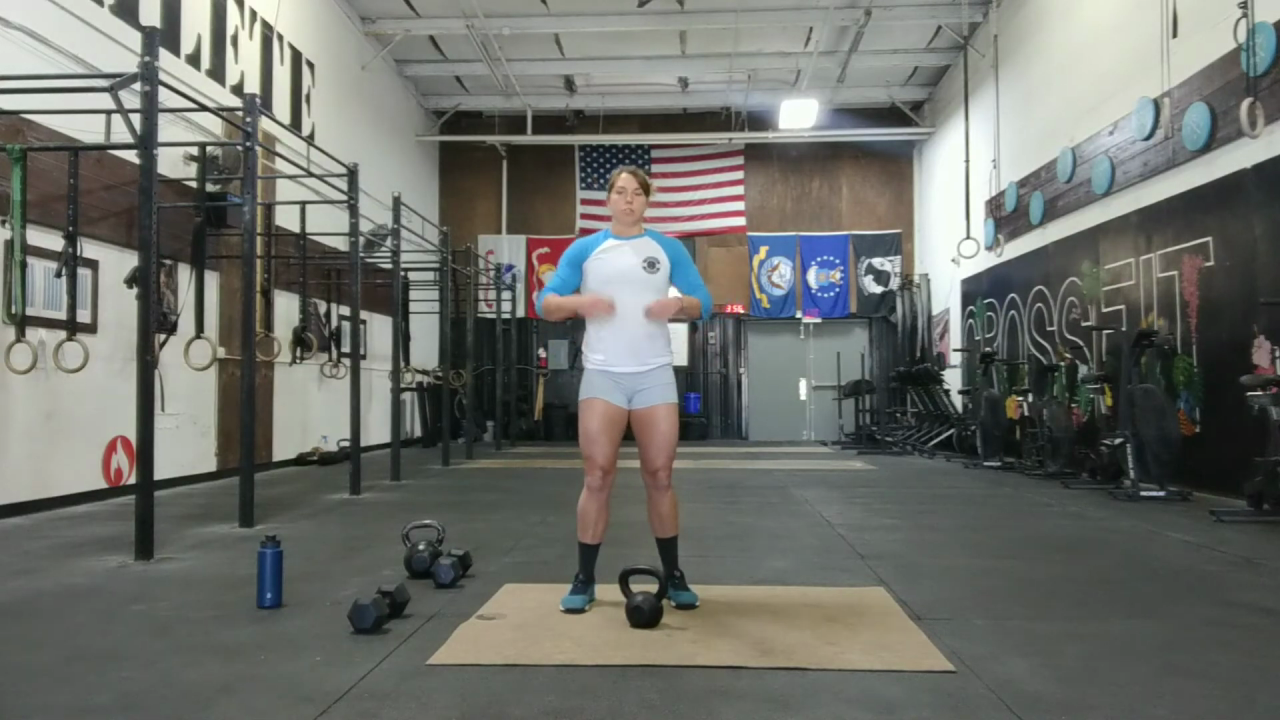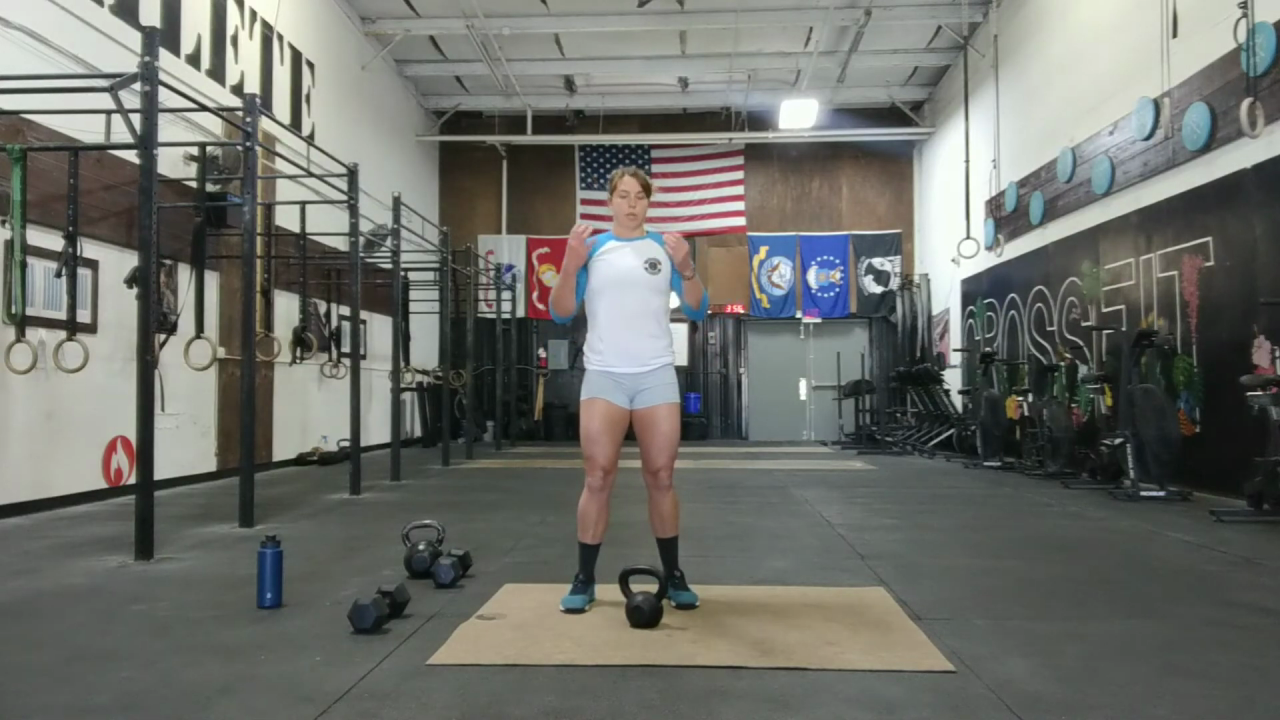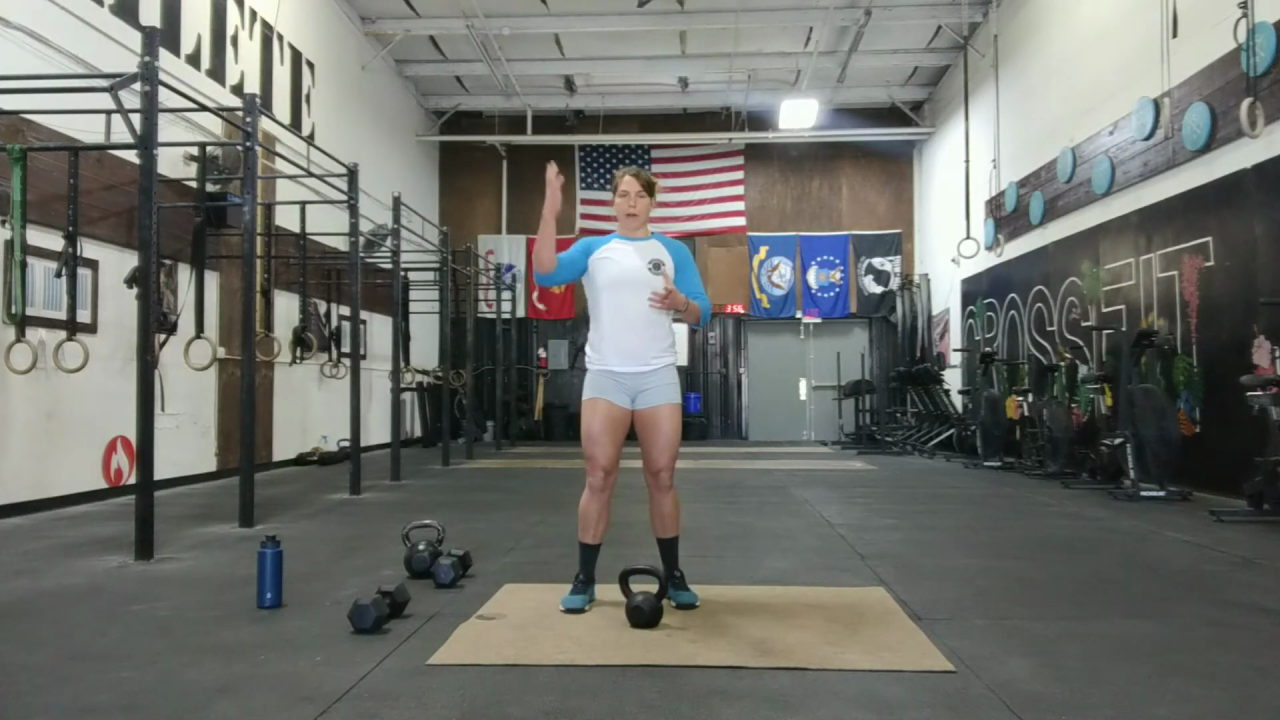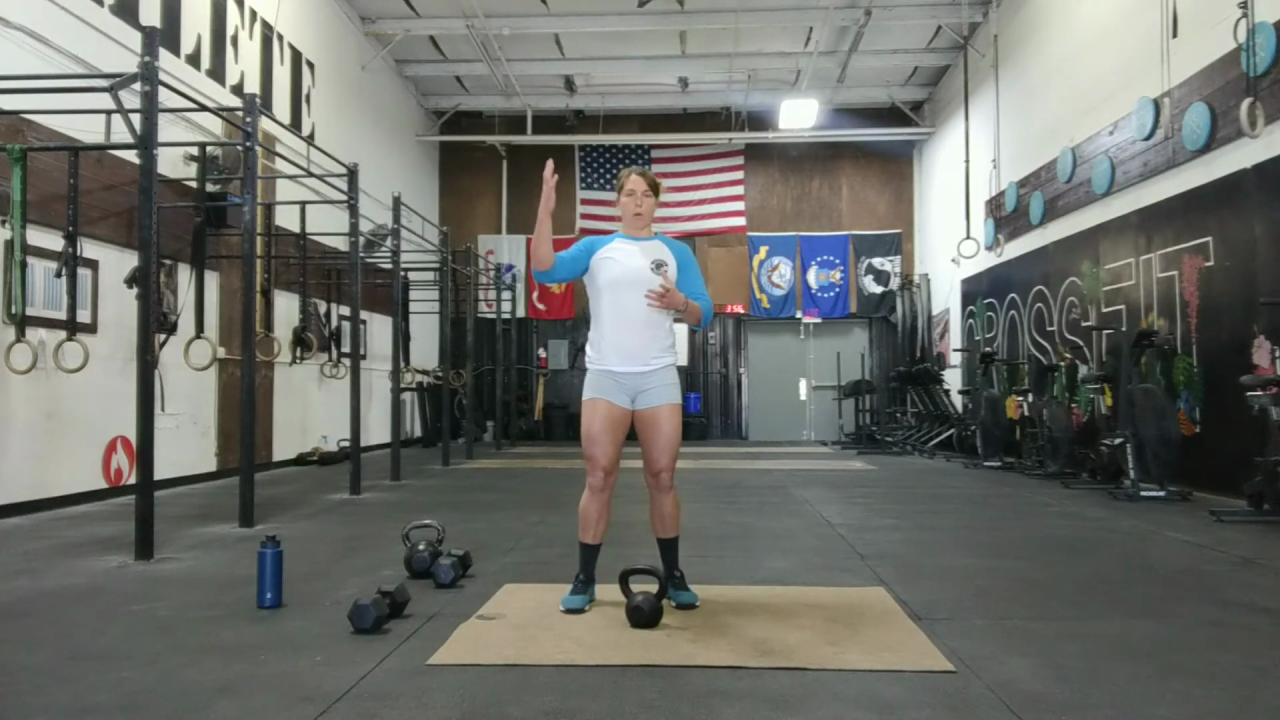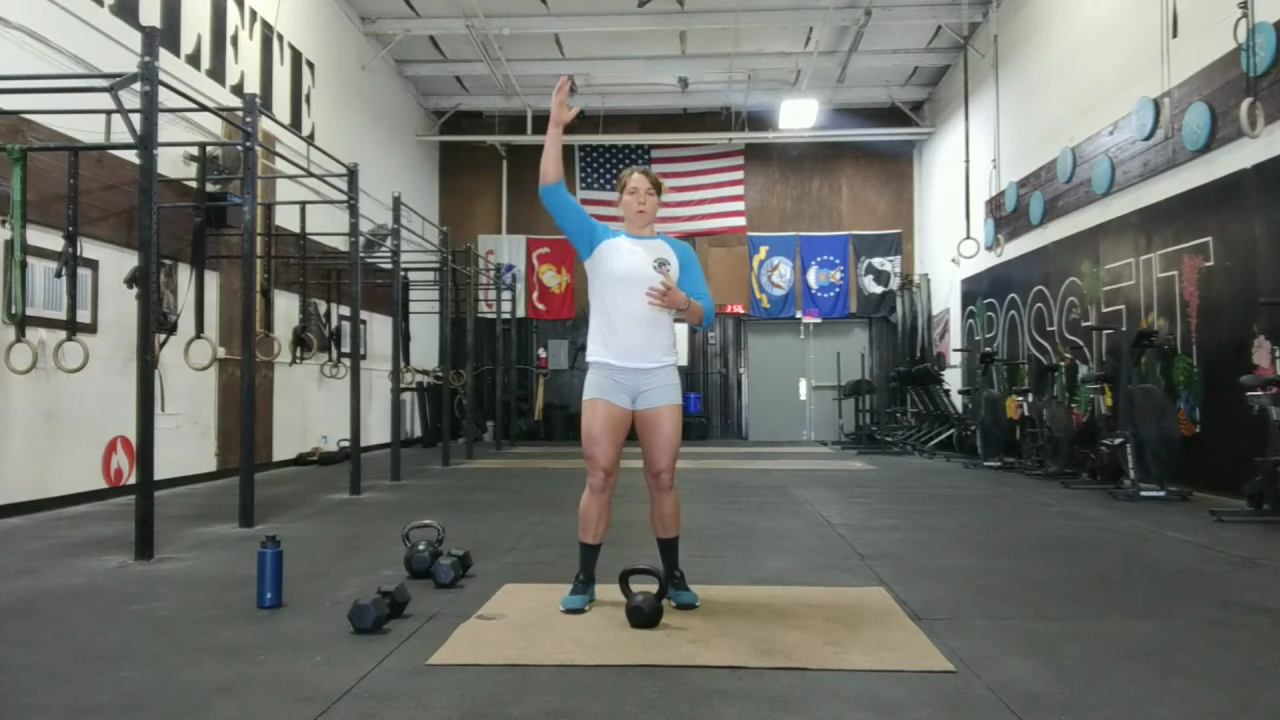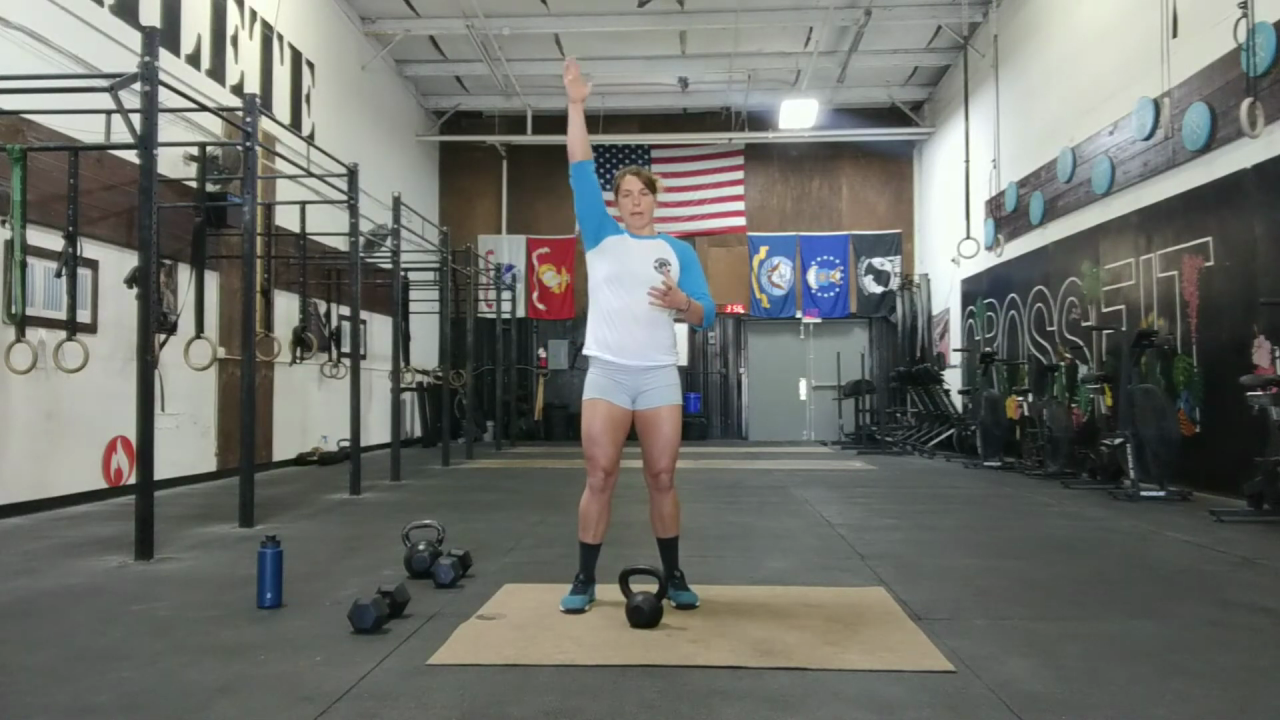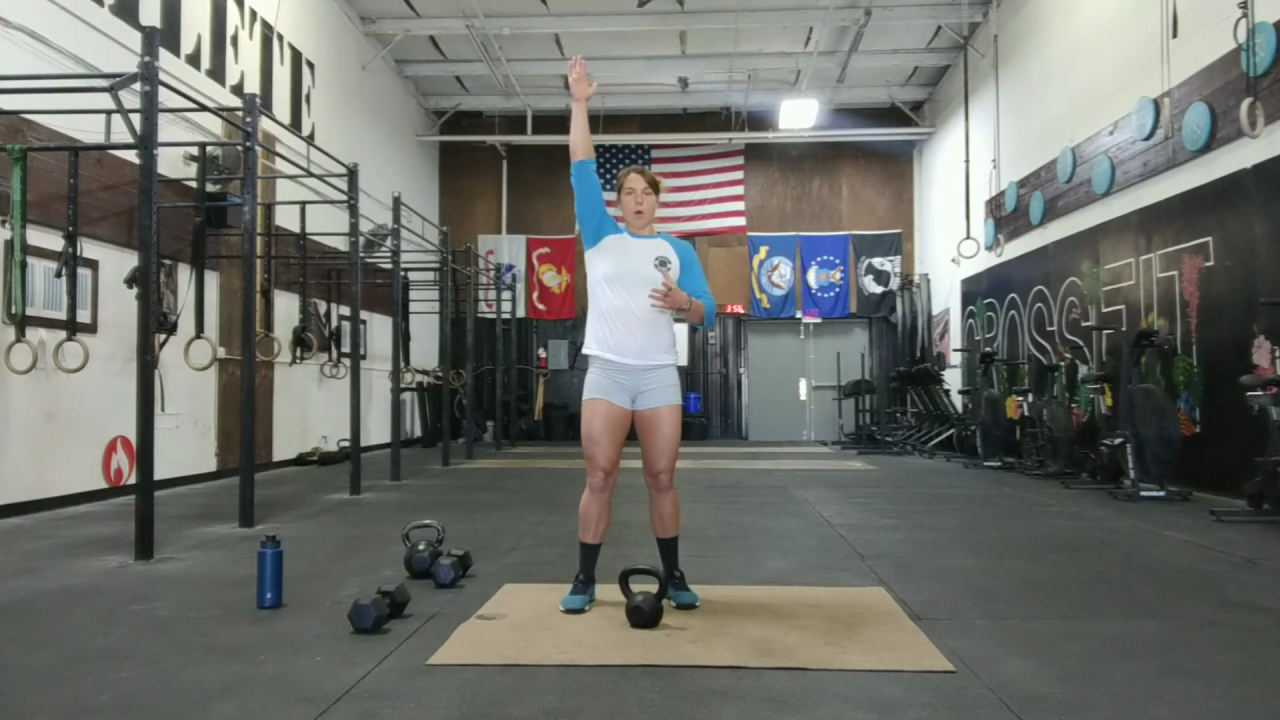
dt=0.4s
person 1, frame 1
left shoulder: (669, 248)
right shoulder: (584, 249)
left elbow: (703, 305)
right elbow: (543, 305)
left wrist: (678, 304)
right wrist: (579, 303)
left hip: (655, 375)
right hip: (602, 376)
left knee: (660, 477)
right knee: (597, 478)
left ankle: (673, 576)
right ankle: (584, 579)
person 1, frame 2
left shoulder: (667, 247)
right shoulder: (590, 248)
left elbow: (698, 310)
right elbow: (560, 313)
left wrist: (686, 267)
right wrist: (569, 266)
left hip: (656, 376)
right hip: (603, 376)
left knee: (661, 477)
right knee: (597, 477)
left ankle: (674, 576)
right ankle: (584, 580)
person 1, frame 3
left shoulder: (674, 251)
right shoulder: (592, 248)
left elbow: (703, 314)
right elbow: (546, 274)
left wrist: (681, 304)
right wrist: (550, 212)
left hip: (658, 376)
right hip: (605, 376)
left knee: (662, 478)
right knee: (598, 478)
left ankle: (673, 575)
right ankle: (584, 580)
person 1, frame 4
left shoulder: (676, 251)
right shoulder: (595, 246)
left elbow: (703, 314)
right elbow: (543, 271)
left wrist: (680, 303)
right wrist: (545, 209)
left hip: (659, 376)
right hip: (605, 375)
left knee: (662, 477)
right knee: (598, 477)
left ankle: (673, 576)
right ankle: (584, 580)
person 1, frame 5
left shoulder: (678, 251)
right shoulder: (598, 240)
left elbow: (704, 314)
right elbow: (552, 193)
left wrist: (680, 301)
right wrist: (556, 126)
left hip: (660, 375)
right hip: (606, 373)
left knee: (662, 477)
right knee: (599, 477)
left ankle: (674, 575)
right ankle: (584, 579)
person 1, frame 6
left shoulder: (678, 251)
right shoulder: (600, 237)
left elbow: (706, 314)
right elbow: (580, 171)
left wrist: (681, 302)
right wrist: (576, 105)
left hip: (659, 374)
right hip: (606, 373)
left knee: (662, 478)
right knee: (598, 477)
left ankle: (673, 576)
right ankle: (584, 580)
person 1, frame 7
left shoulder: (679, 250)
right shoulder: (600, 235)
left elbow: (707, 312)
right elbow: (582, 169)
left wrist: (682, 301)
right wrist: (579, 104)
left hip: (659, 374)
right hip: (606, 372)
left knee: (662, 478)
right knee: (598, 477)
left ankle: (673, 575)
right ankle: (584, 579)
